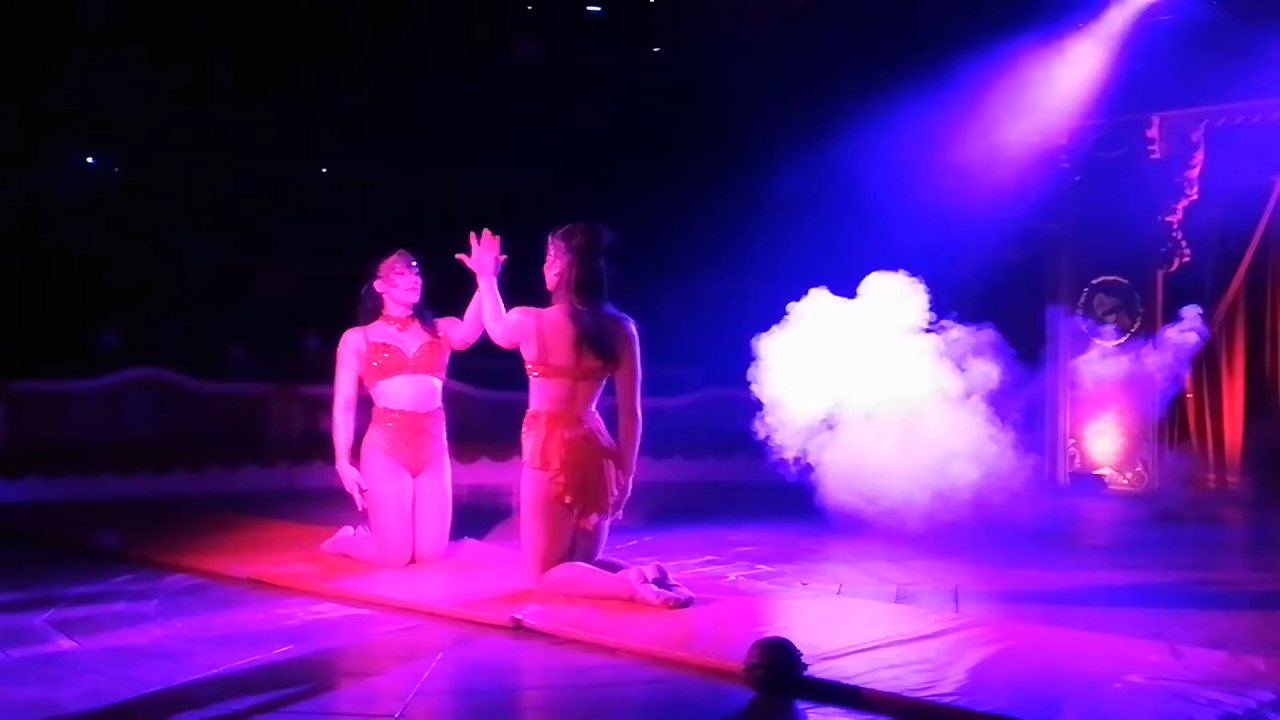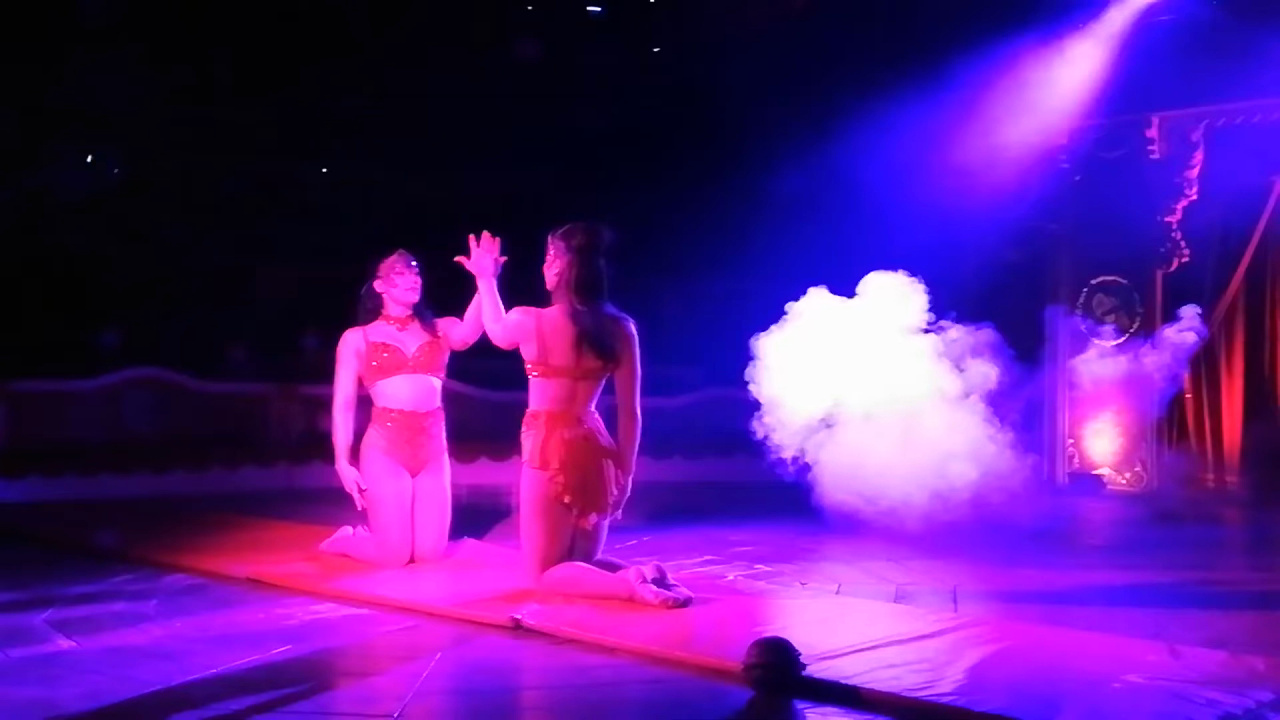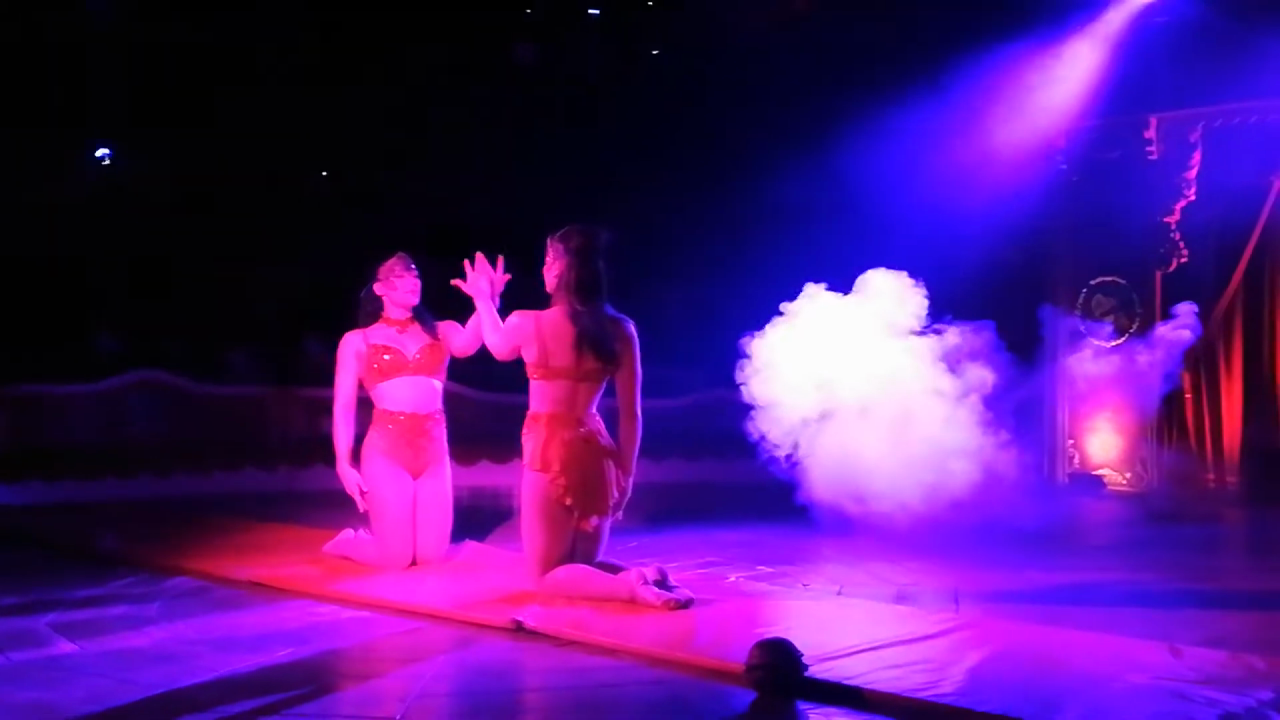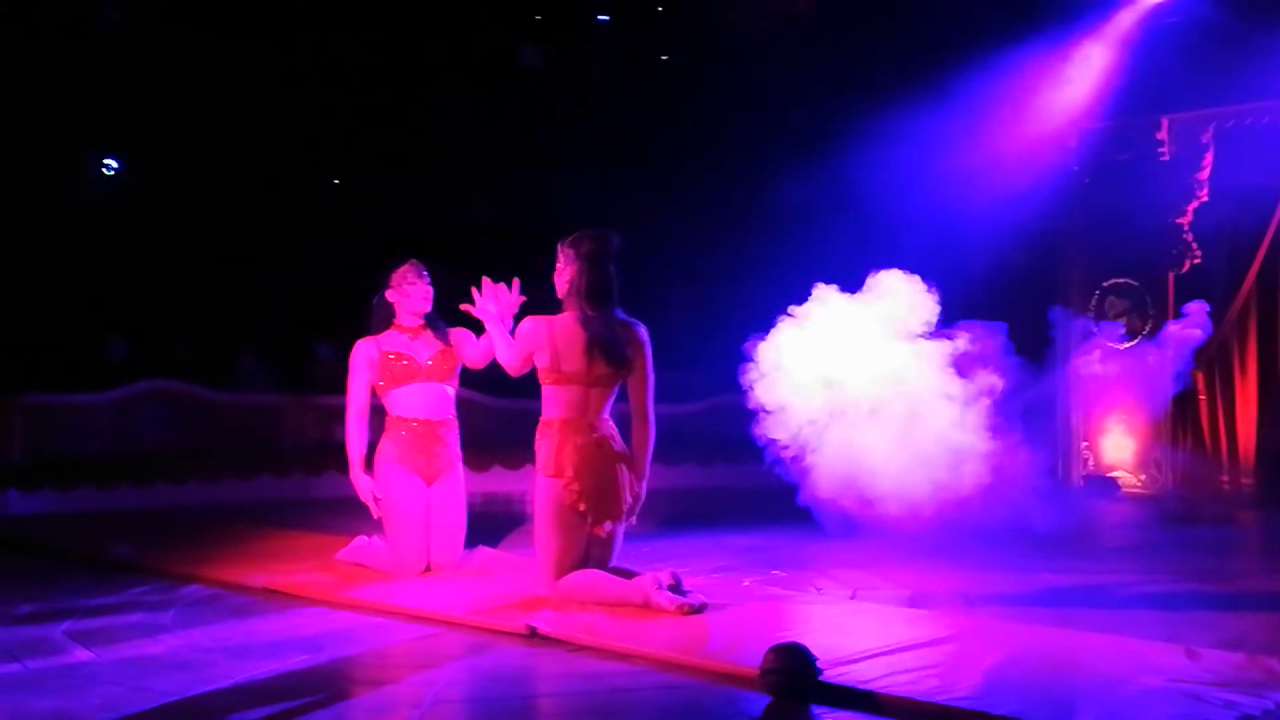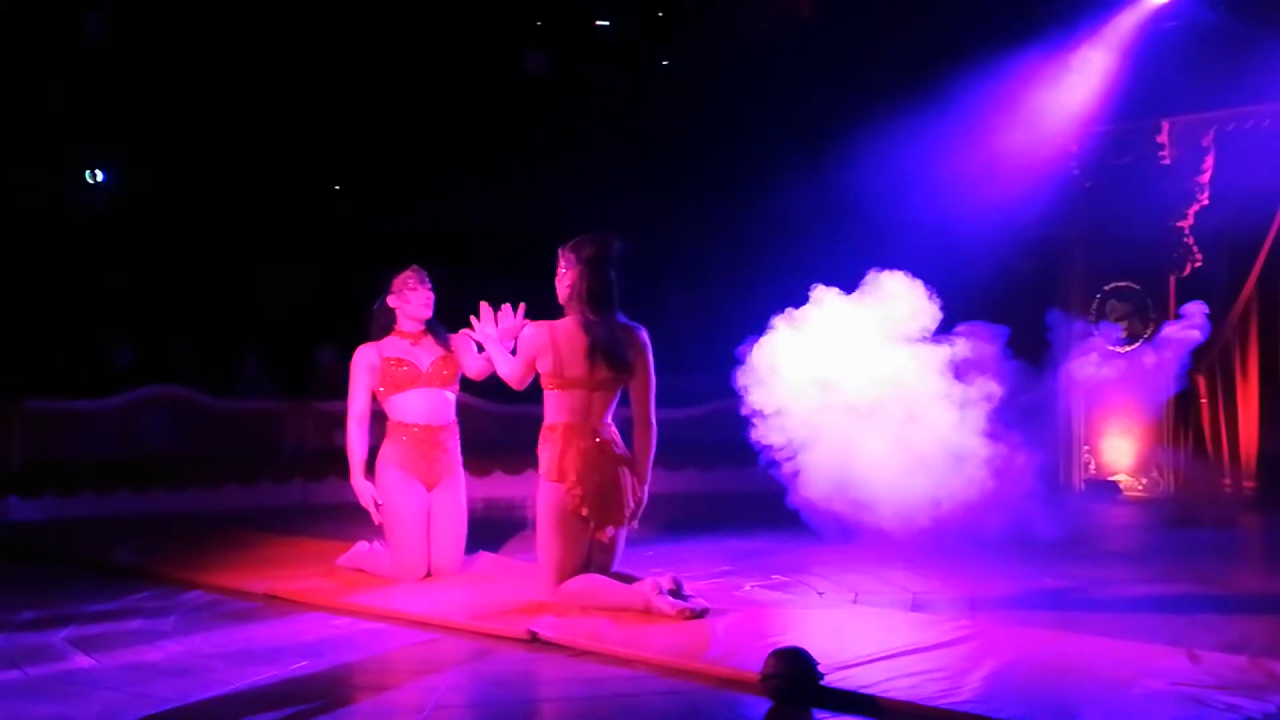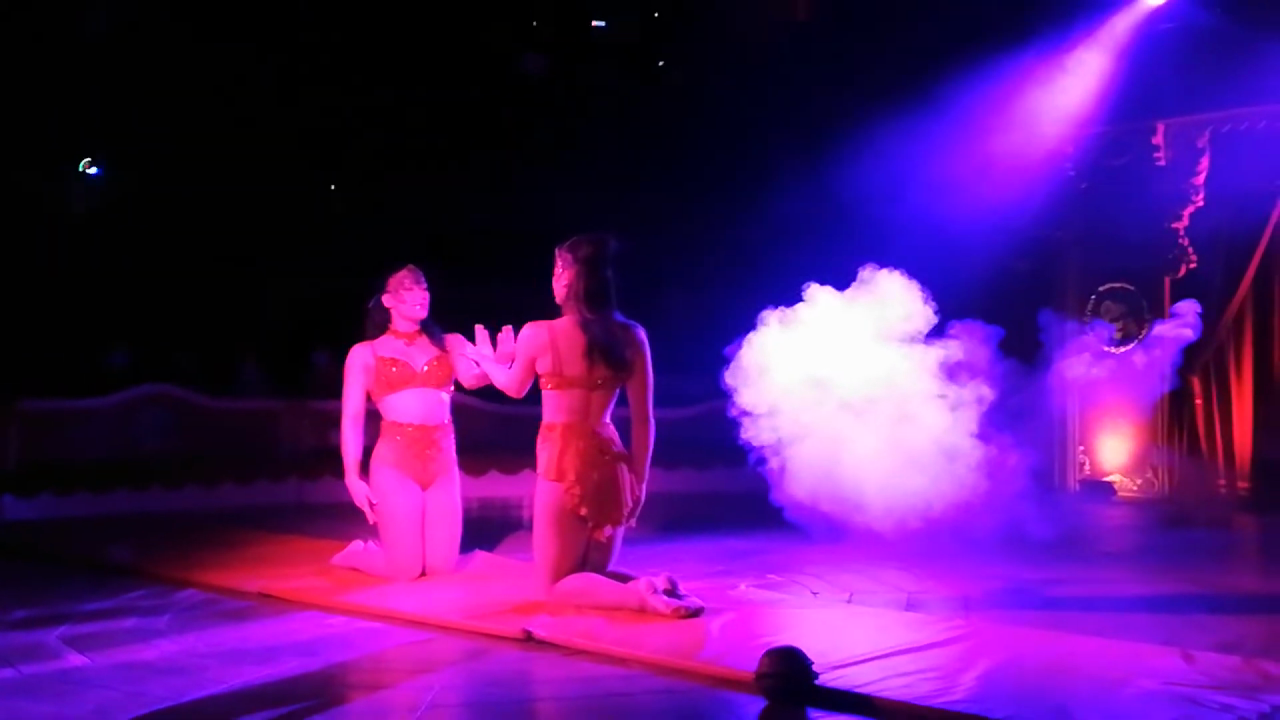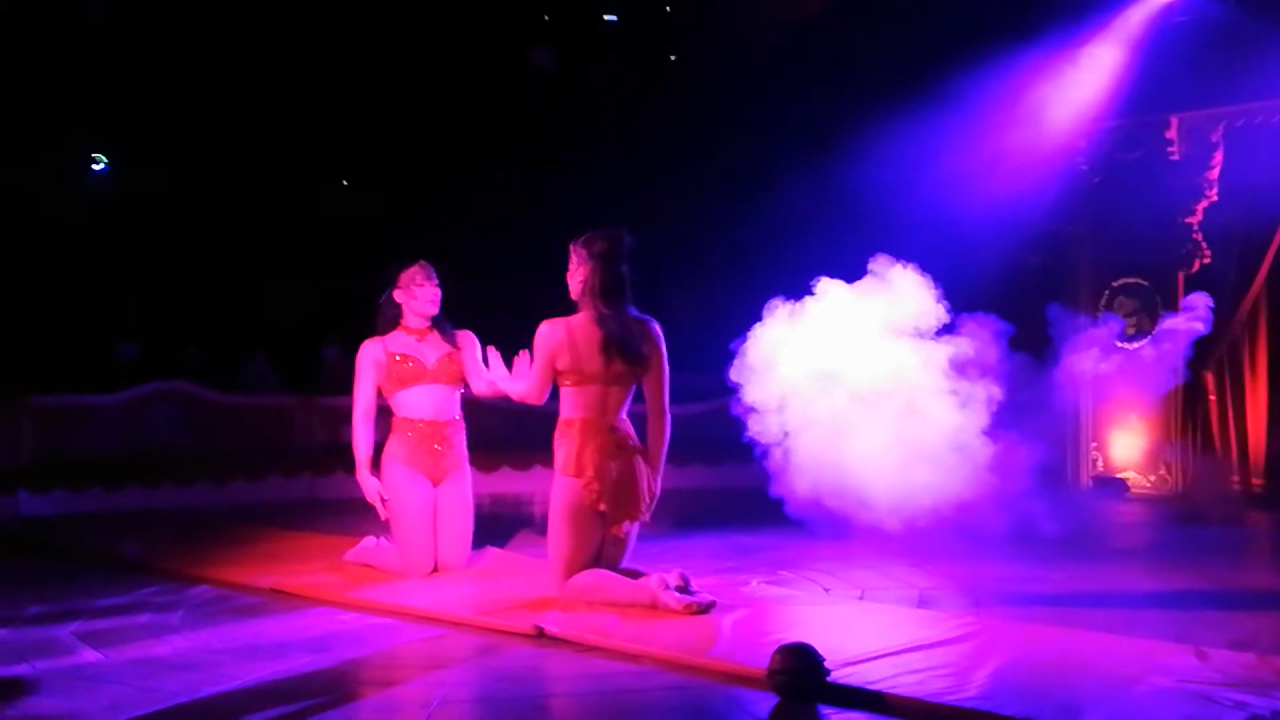
dt=0.2s
person 1, frame 1
left shoulder: (527, 321)
right shoulder: (621, 328)
left elbow: (497, 332)
right elbow: (631, 413)
left wrist: (486, 278)
right wrist: (625, 473)
left hip: (550, 452)
right hip: (597, 452)
left knee: (546, 572)
right knee: (584, 562)
left ankle: (629, 585)
right ankle: (645, 574)
person 1, frame 2
left shoulder: (527, 321)
right shoulder: (620, 328)
left elbow: (498, 334)
right elbow: (630, 413)
left wrist: (485, 279)
right wrist: (625, 473)
left hip: (549, 452)
right hip: (596, 452)
left knee: (546, 572)
right knee: (583, 561)
left ankle: (628, 585)
right ankle: (643, 574)
person 1, frame 3
left shoulder: (526, 324)
right shoulder: (621, 330)
left elbow: (500, 349)
right elbow: (631, 414)
left wrist: (483, 300)
right wrist: (626, 474)
left hip: (550, 454)
right hip: (597, 453)
left knee: (547, 574)
right knee: (584, 564)
left ankle: (630, 586)
right ankle: (644, 576)
person 1, frame 4
left shoulder: (537, 329)
right shoulder: (632, 334)
left elbow: (514, 365)
right elbow: (644, 418)
left wrist: (495, 325)
right wrist: (639, 479)
left hip: (562, 459)
right hip: (610, 458)
left knee: (561, 580)
right knee: (597, 570)
left ankle: (644, 592)
right ankle: (658, 581)
person 1, frame 5
left shoulder: (539, 335)
right shoulder: (634, 338)
left elbow: (516, 380)
right elbow: (646, 422)
left wrist: (493, 345)
right wrist: (641, 482)
left hip: (565, 465)
right hip: (612, 464)
left knee: (562, 585)
right knee: (599, 575)
left ankle: (644, 596)
right ankle: (659, 586)
person 1, frame 6
left shoulder: (538, 335)
right shoulder: (631, 337)
left elbow: (514, 387)
right elbow: (644, 420)
left wrist: (487, 360)
right wrist: (638, 480)
left hip: (564, 465)
right hip: (611, 464)
left knee: (557, 584)
right knee: (594, 574)
left ankle: (640, 595)
right ankle: (654, 586)
person 1, frame 7
left shoulder: (555, 332)
right shoulder: (648, 331)
left elbow: (535, 394)
right elbow: (660, 415)
left wrist: (502, 378)
right wrist: (653, 474)
left hip: (581, 461)
right hip: (627, 460)
left knee: (569, 580)
right knee: (605, 571)
left ankle: (651, 592)
right ankle: (666, 583)
person 2, frame 1
left shoulder: (441, 328)
right shoulder: (357, 338)
left elbow: (467, 335)
right elbow: (344, 404)
right wrist: (343, 462)
left hip: (433, 448)
right hip: (385, 448)
left knee: (431, 553)
right knee: (395, 555)
left ankle: (372, 533)
right ankle: (348, 539)
person 2, frame 2
left shoulder: (440, 329)
right shoulder: (357, 338)
left elbow: (467, 335)
right elbow: (343, 404)
right wrist: (342, 462)
left hip: (432, 448)
right hip: (384, 448)
left knee: (430, 553)
right knee: (393, 555)
left ankle: (366, 533)
right ankle: (346, 539)
person 2, frame 3
left shoulder: (442, 332)
right shoulder: (357, 341)
left elbow: (468, 344)
right elbow: (344, 407)
left wrist: (487, 300)
right wrist: (344, 465)
left hip: (434, 450)
right hip: (386, 450)
left knee: (432, 554)
right knee: (396, 557)
left ankle: (376, 535)
right ankle: (349, 542)
person 2, frame 4
left shoulder: (455, 338)
right shoulder: (370, 348)
left elbow: (479, 357)
right elbow: (356, 414)
left wrist: (500, 324)
right wrist: (358, 472)
left hip: (447, 457)
right hip: (399, 457)
left knee: (446, 562)
right knee: (410, 564)
left ankle: (386, 543)
right ankle: (363, 548)
person 2, frame 5
left shoulder: (455, 344)
right shoulder: (371, 354)
left elbow: (478, 370)
right elbow: (357, 419)
left wrist: (501, 344)
right wrist: (358, 477)
left hip: (448, 462)
right hip: (400, 463)
left knee: (448, 567)
right knee: (411, 569)
left ankle: (389, 548)
right ankle: (364, 554)
person 2, frame 6
left shoulder: (451, 344)
right shoulder: (365, 353)
left elbow: (471, 378)
right elbow: (352, 419)
right wrist: (352, 477)
left hip: (443, 461)
right hip: (394, 461)
left knee: (443, 566)
right knee: (405, 569)
left ankle: (385, 547)
right ankle: (358, 553)
person 2, frame 7
left shoulder: (462, 340)
right shoulder: (375, 349)
left elbow: (480, 383)
right elbow: (363, 416)
right wrist: (364, 472)
left hip: (453, 457)
right hip: (405, 458)
left knee: (454, 563)
right knee: (417, 565)
left ankle: (394, 544)
right ankle: (370, 549)
